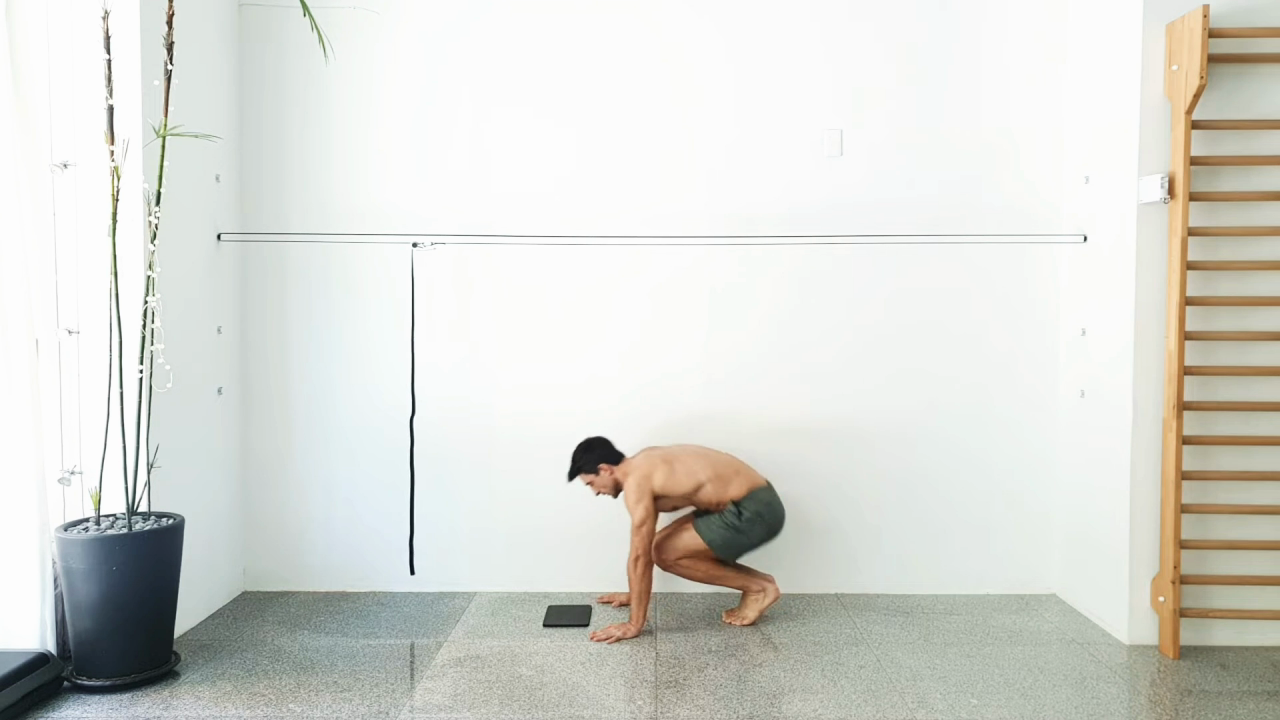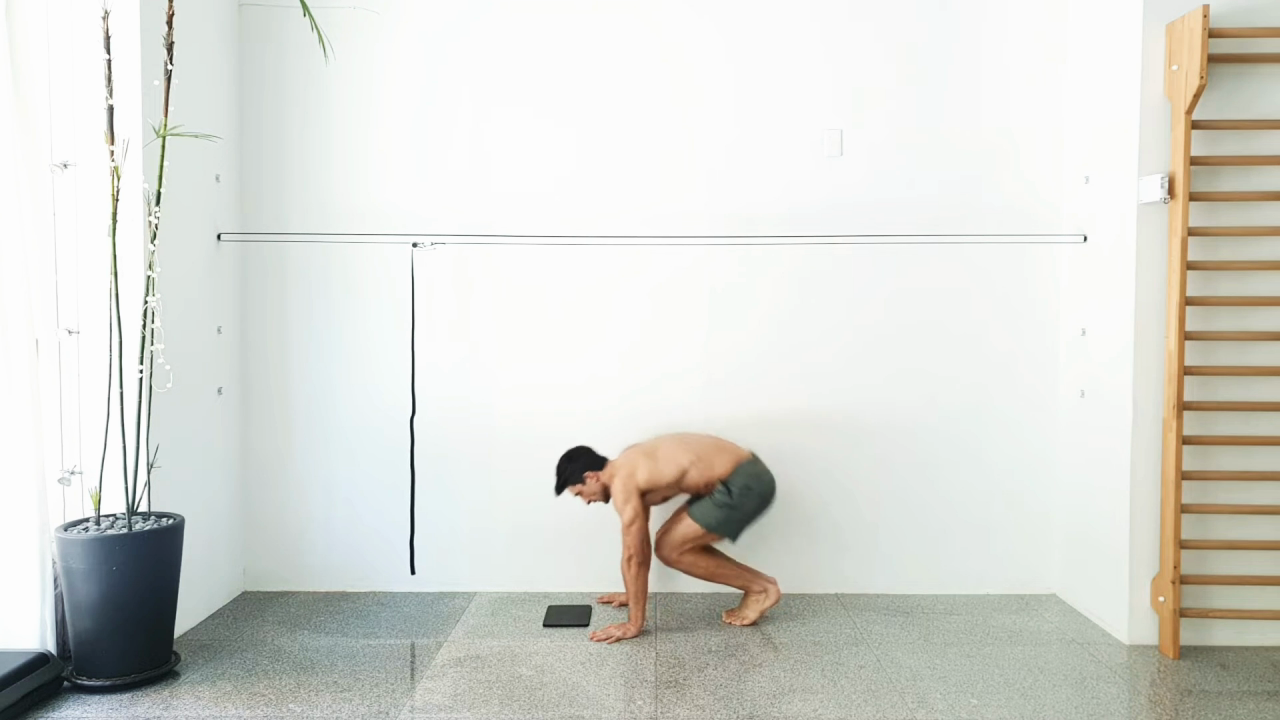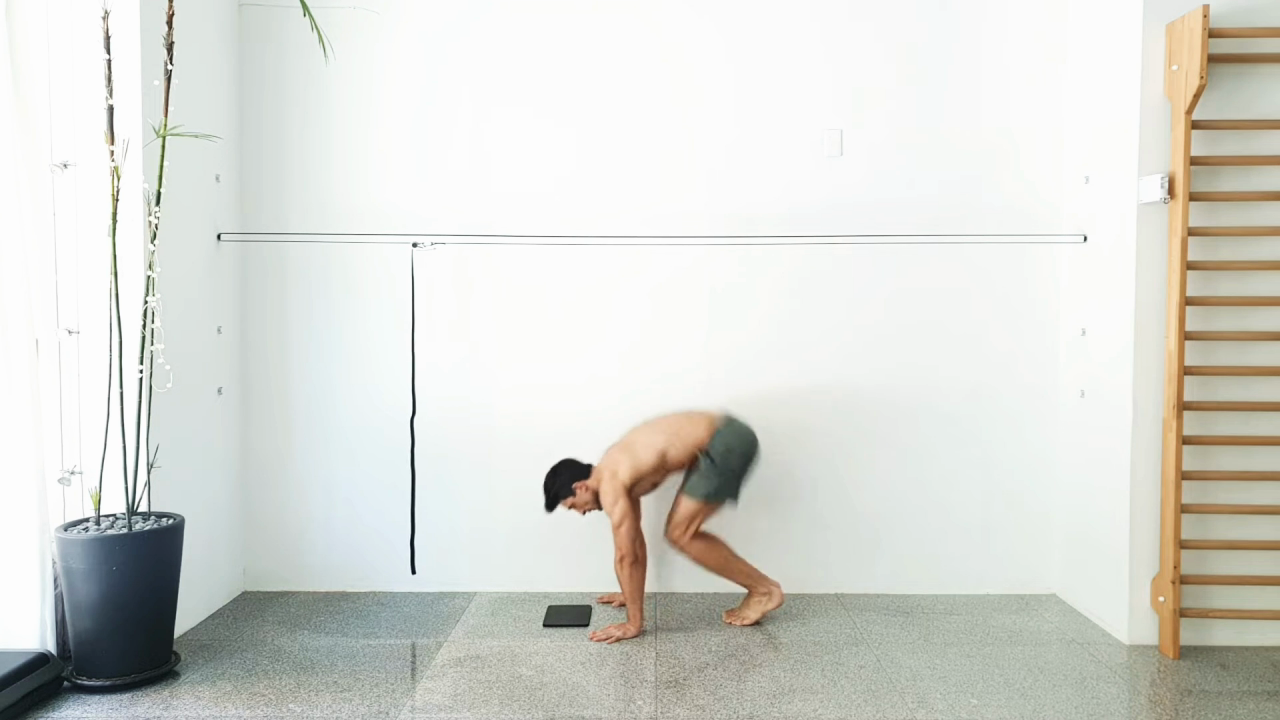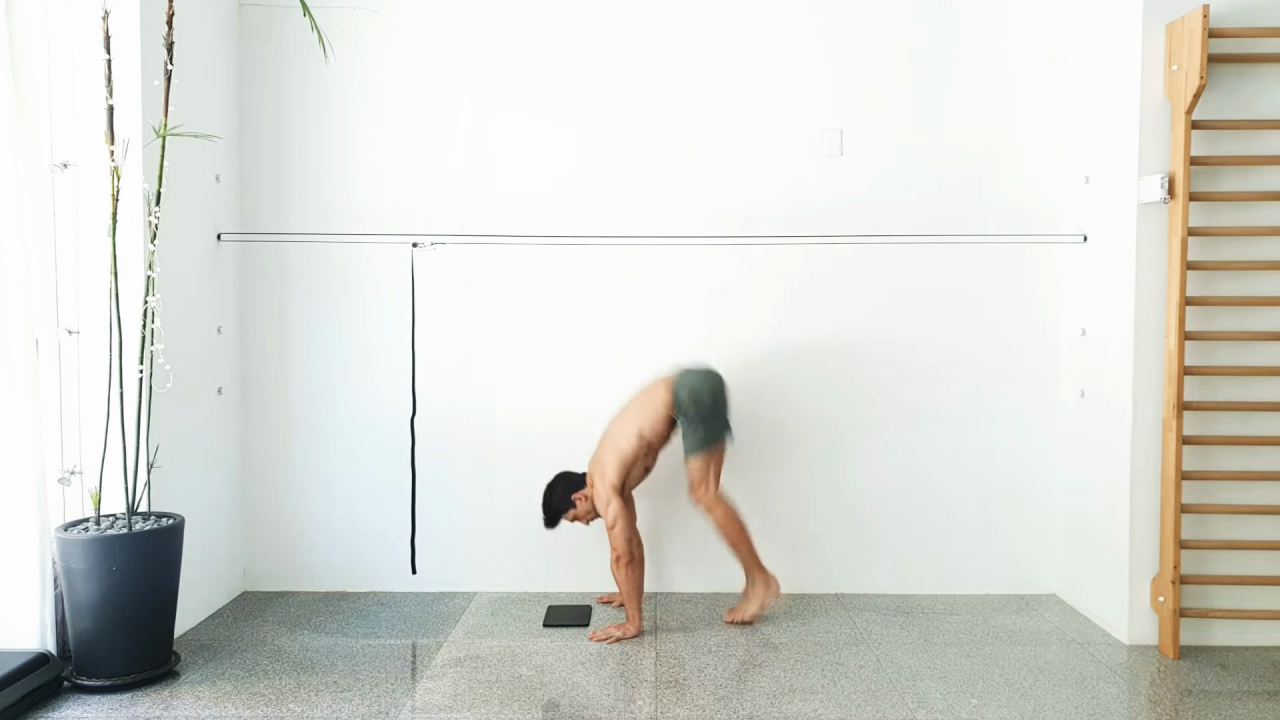
dt=0.1s
person 1, frame 1
left shoulder: (636, 481)
right shoulder: (642, 464)
left elbow: (640, 556)
right elbow: (643, 543)
left wrist: (635, 624)
right wrist: (634, 594)
left hip: (754, 511)
right hip: (751, 504)
left knee: (666, 554)
right knee: (664, 543)
left ankle: (757, 587)
right ankle: (754, 582)
person 1, frame 2
left shoulder: (622, 483)
right shoulder: (624, 471)
left elbow: (633, 557)
right elbow: (640, 543)
left wrist: (634, 623)
right wrist: (633, 594)
left hip: (745, 483)
right hip: (742, 471)
left knee: (669, 550)
right knee: (671, 542)
left ankle: (759, 587)
right ankle: (757, 584)
person 1, frame 3
left shoulder: (608, 484)
right shoulder: (615, 473)
left elbow: (626, 556)
right elbow: (634, 542)
left wrist: (634, 624)
right wrist: (631, 594)
left hip: (722, 444)
right hip: (721, 434)
left knee: (681, 535)
right knee: (681, 530)
left ankle: (763, 590)
right ankle: (760, 586)
person 1, frame 4
left shoulder: (604, 487)
right shoulder: (609, 480)
left elbow: (622, 558)
right elbow: (630, 539)
left wrist: (632, 623)
right wrist: (631, 595)
left hip: (698, 393)
right hip: (695, 386)
left knee: (704, 495)
left ankle: (760, 581)
